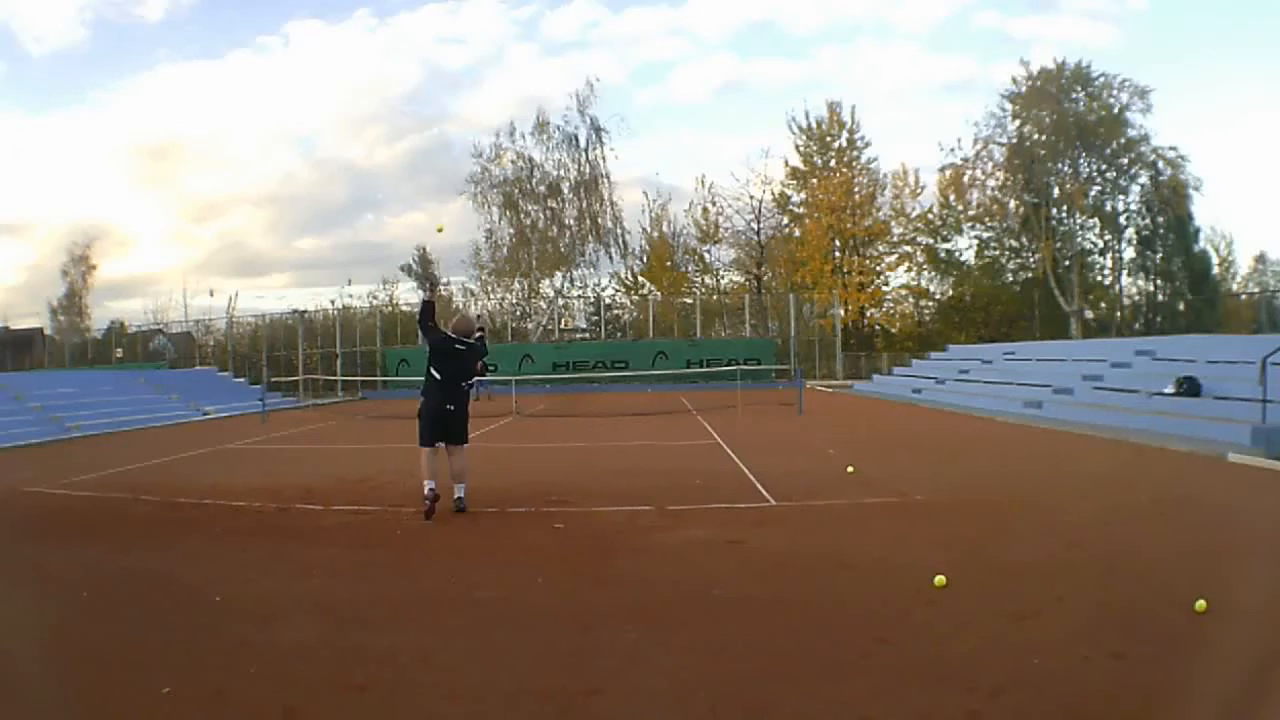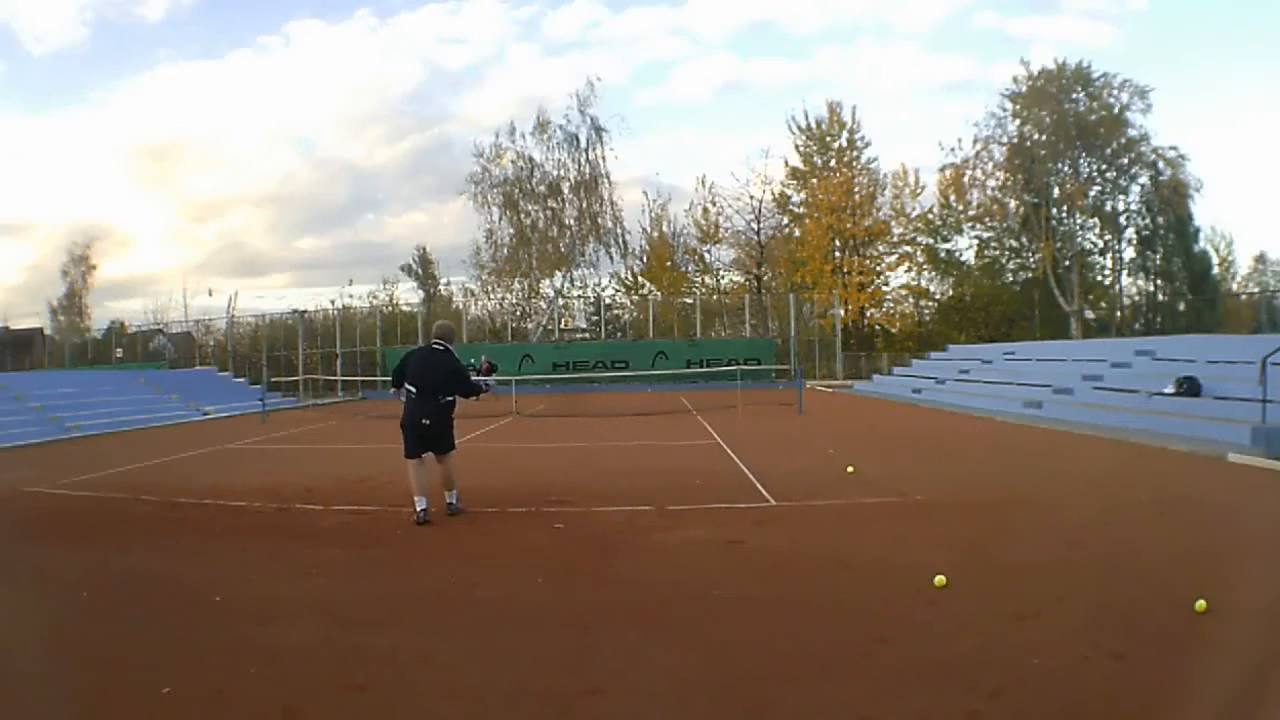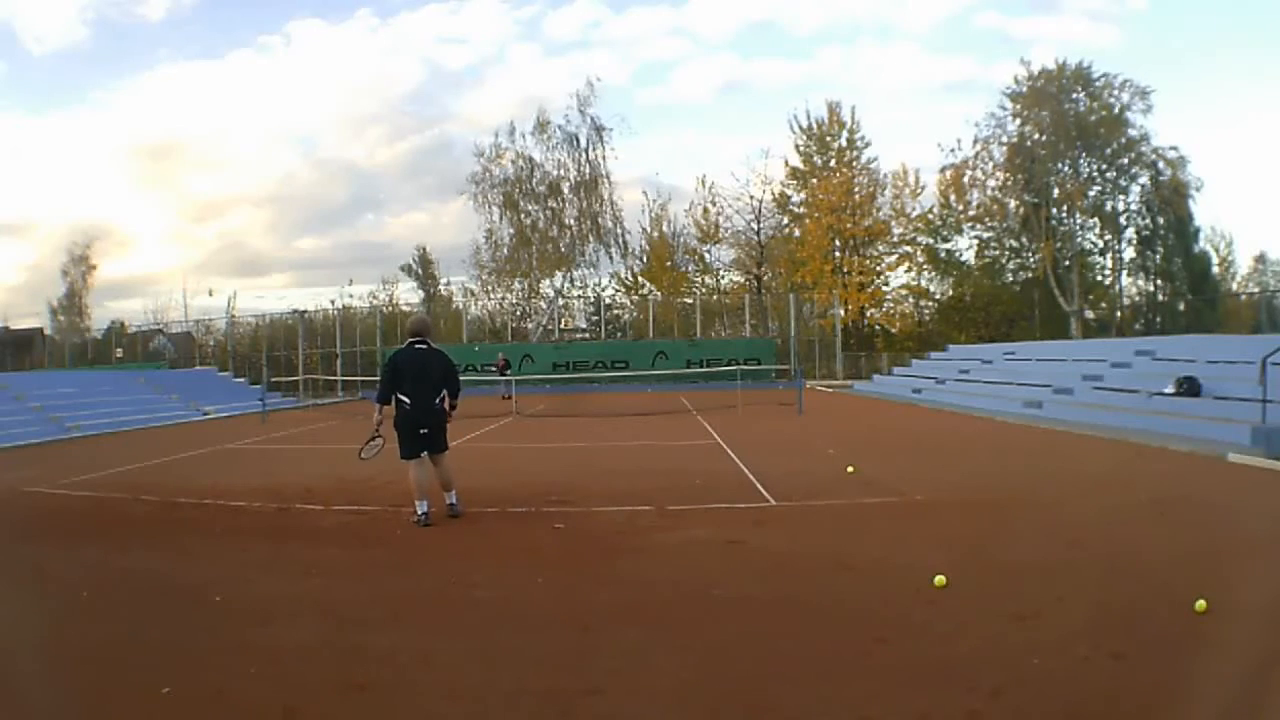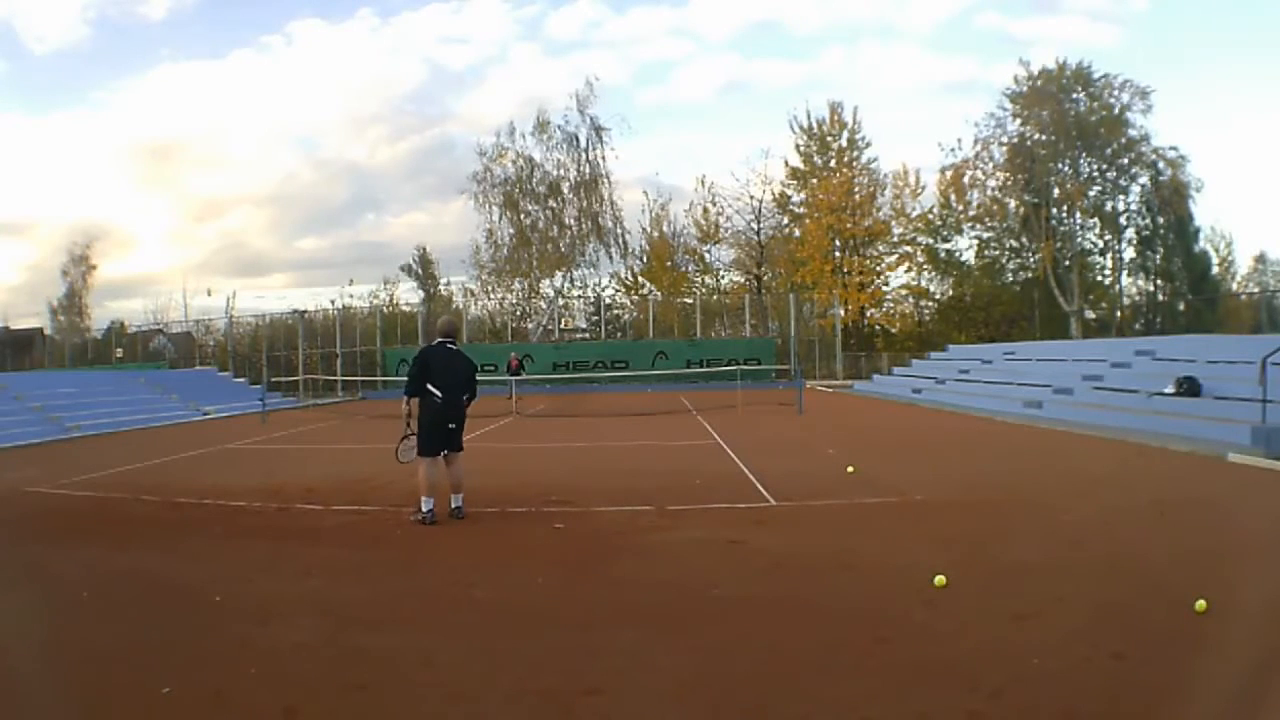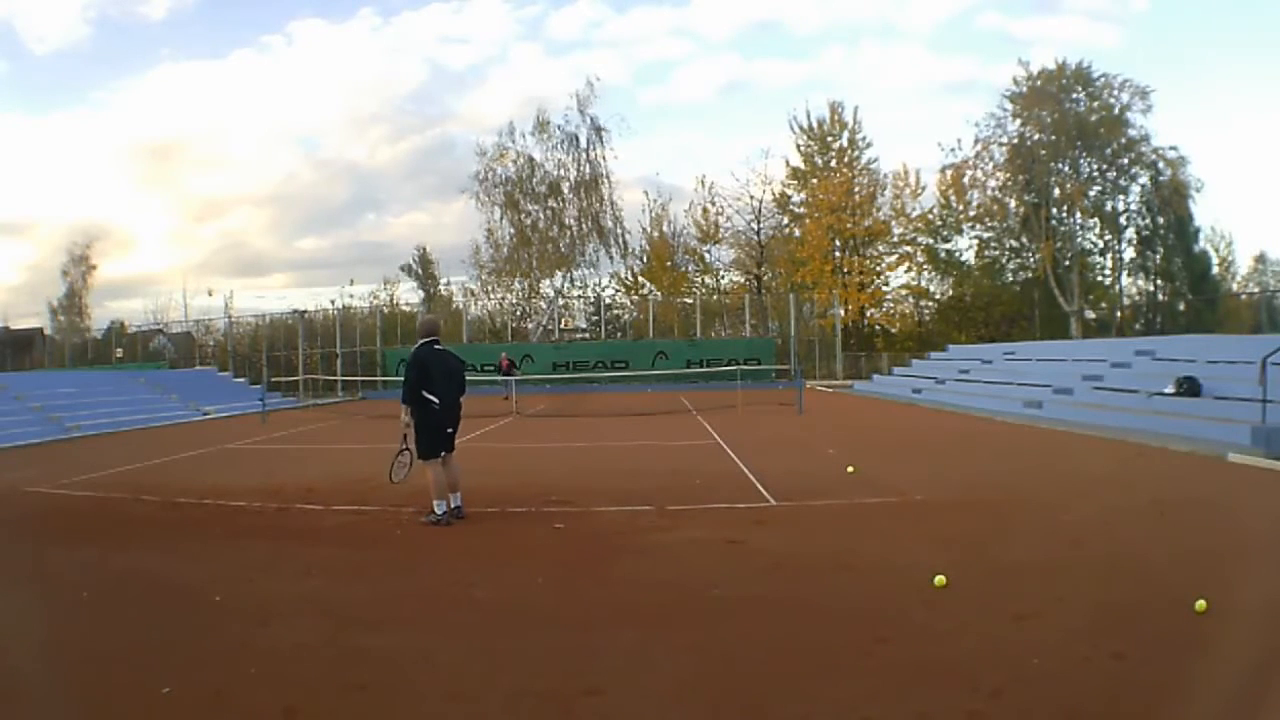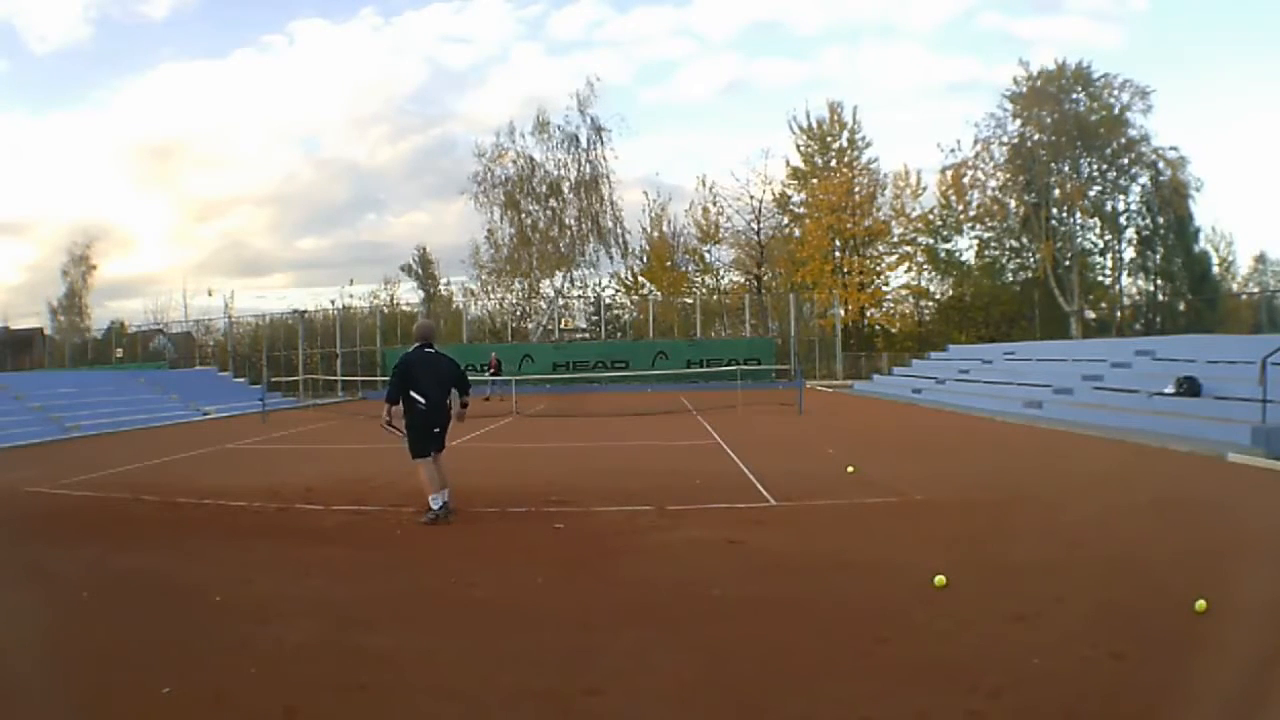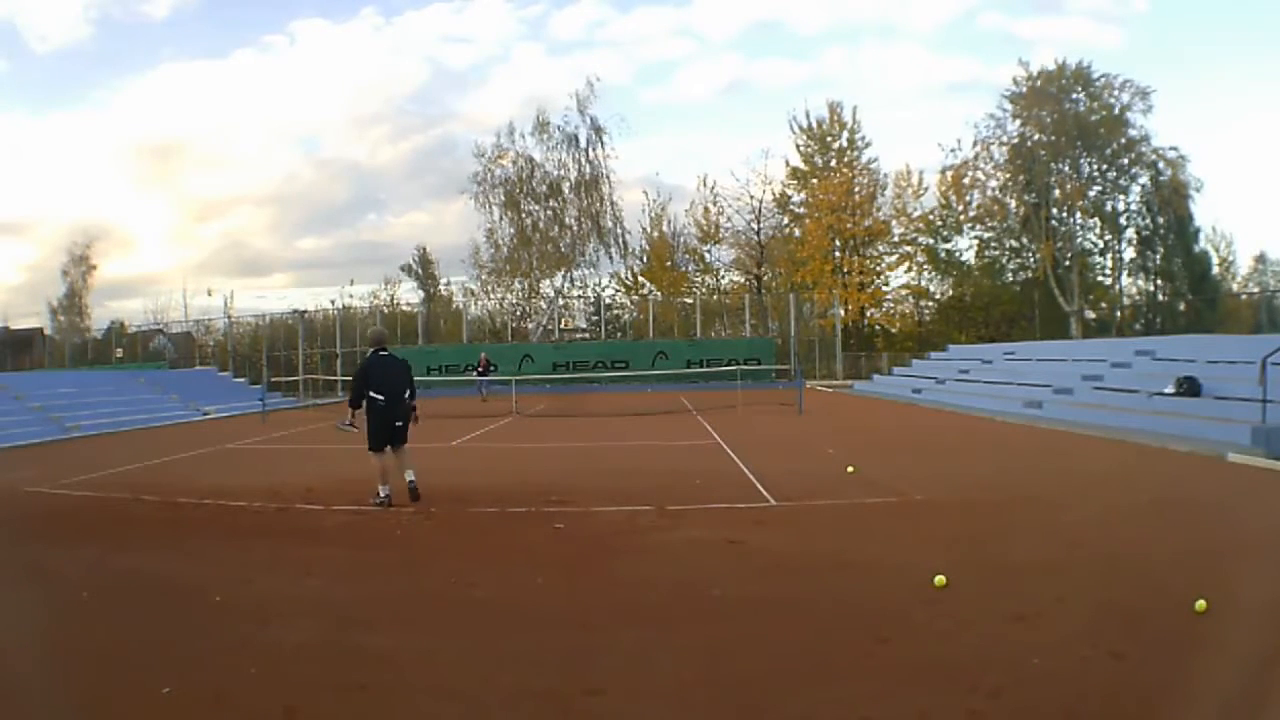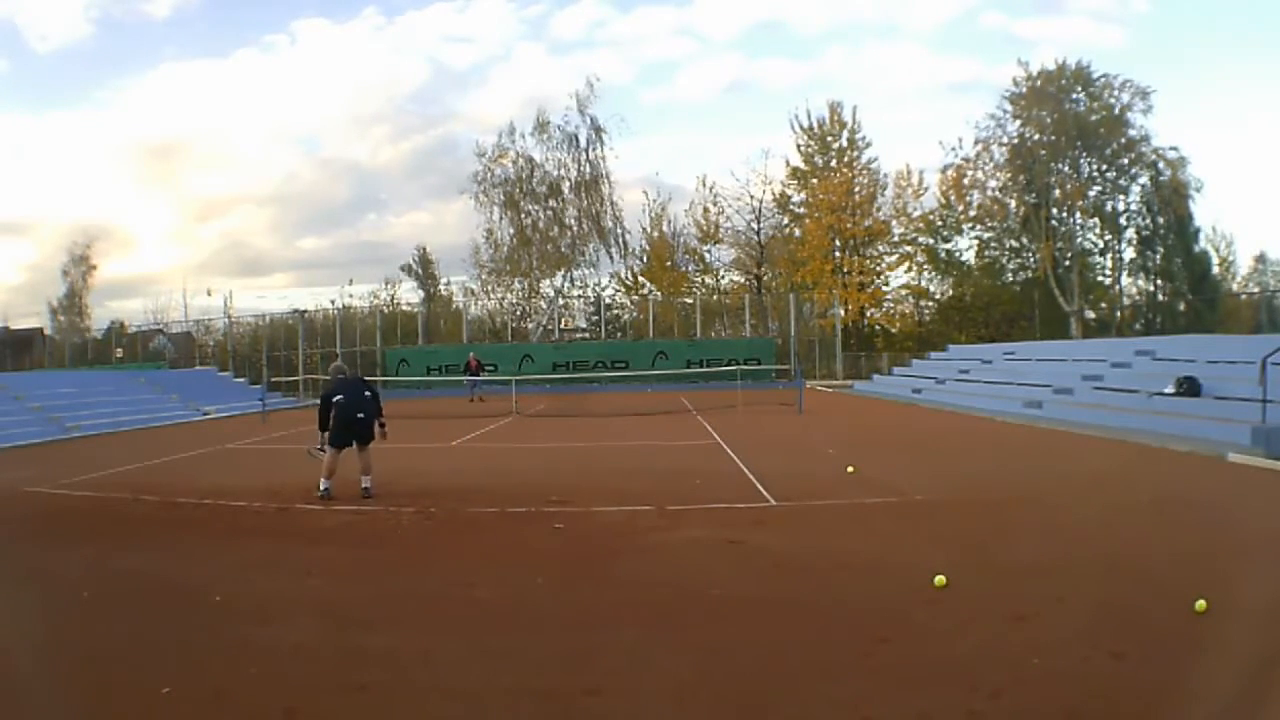
dt=0.7s
person 1, frame 1
left shoulder: (441, 342)
right shoulder: (474, 349)
left elbow: (426, 322)
left wrist: (429, 298)
right wrist: (480, 328)
left hip: (433, 405)
right hip: (458, 407)
left knee: (428, 450)
right knee: (456, 450)
left ankle: (429, 491)
right ankle: (459, 497)
person 1, frame 2
left shoulder: (414, 355)
right shoulder: (454, 363)
left elbow: (397, 376)
right elbow: (467, 390)
left wrist: (398, 390)
right wrist: (483, 387)
left hip: (413, 416)
right hip: (440, 417)
left knee: (415, 461)
right knee: (444, 459)
left ankle: (421, 508)
right ankle: (452, 502)
person 1, frame 3
left shoulder: (397, 357)
right shoulder: (441, 357)
left elbow: (386, 387)
right elbow: (453, 386)
left wrist: (378, 412)
right wrist: (451, 408)
left hip: (408, 418)
right hip: (434, 416)
left knee: (415, 463)
right knee: (440, 460)
left ankle: (422, 512)
right ankle: (452, 504)
person 1, frame 4
left shoulder: (427, 353)
right shoulder: (465, 360)
left elbow: (413, 380)
right elbow: (471, 391)
left wrist: (407, 403)
left hip: (432, 414)
right hip: (456, 414)
left knee: (427, 461)
right knee: (453, 460)
left ankle: (427, 511)
right ankle: (457, 507)
person 1, frame 5
left shoulder: (418, 356)
right shoulder: (452, 358)
left elbow: (410, 387)
right elbow: (461, 387)
left wrist: (405, 412)
left hip: (428, 416)
right hip: (451, 414)
left knee: (431, 463)
right knee: (448, 459)
left ankle: (440, 512)
right ankle: (456, 506)
person 1, frame 6
left shoulder: (407, 360)
right shoulder: (446, 361)
left elbow: (395, 387)
right elbow: (463, 385)
left wrist: (387, 411)
right wrist: (463, 407)
left hip: (418, 417)
right hip: (441, 415)
left knee: (423, 461)
right knee: (436, 458)
left ankle: (437, 508)
right ankle: (443, 502)
person 1, frame 7
left shoulder: (367, 365)
right shoulder: (401, 363)
left elbow: (357, 392)
right elbow: (410, 388)
left wrist: (351, 414)
right wrist: (413, 410)
left hip: (379, 414)
right hip: (401, 413)
left knee: (379, 453)
right knee: (398, 449)
left ankle: (384, 495)
right ankle: (411, 480)
person 1, frame 8
left shoulder: (330, 389)
right shoulder: (361, 382)
left elbow: (324, 413)
right elbow: (376, 401)
left wrist: (323, 436)
right wrist: (381, 425)
left hip: (343, 413)
right hip: (366, 411)
left knee: (333, 451)
right knee: (363, 448)
left ankle: (324, 488)
right ankle: (366, 487)
